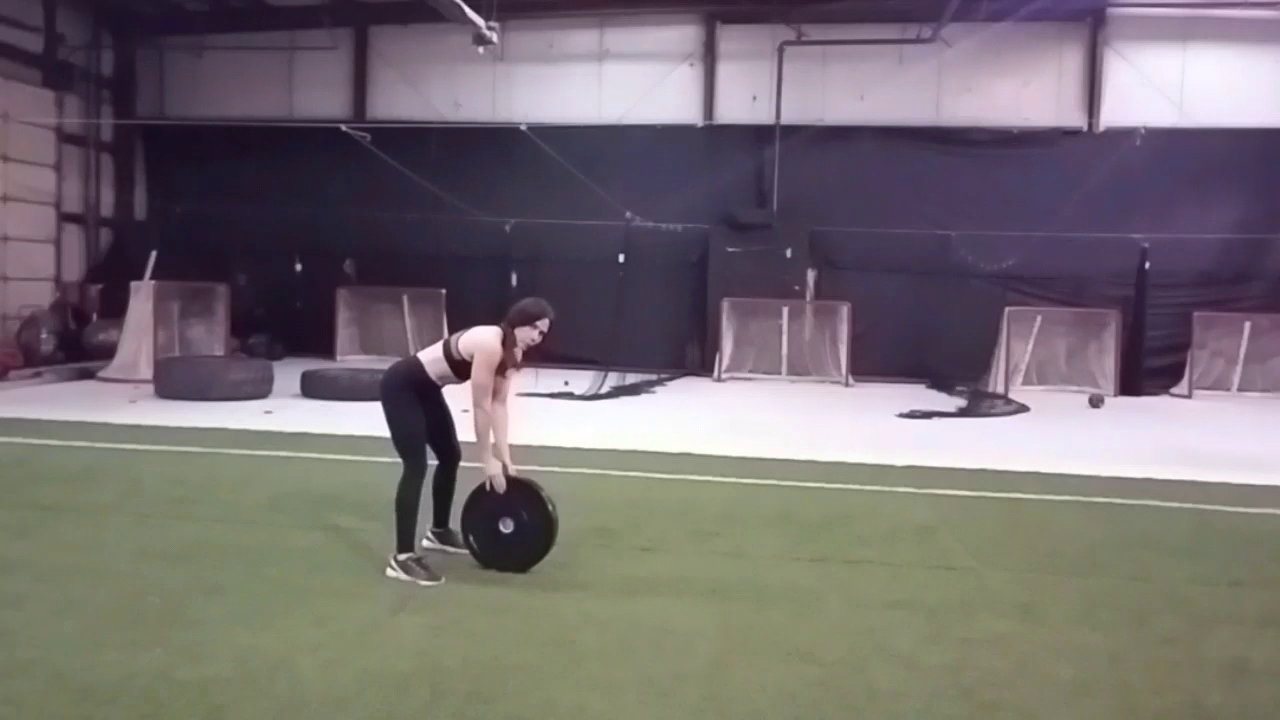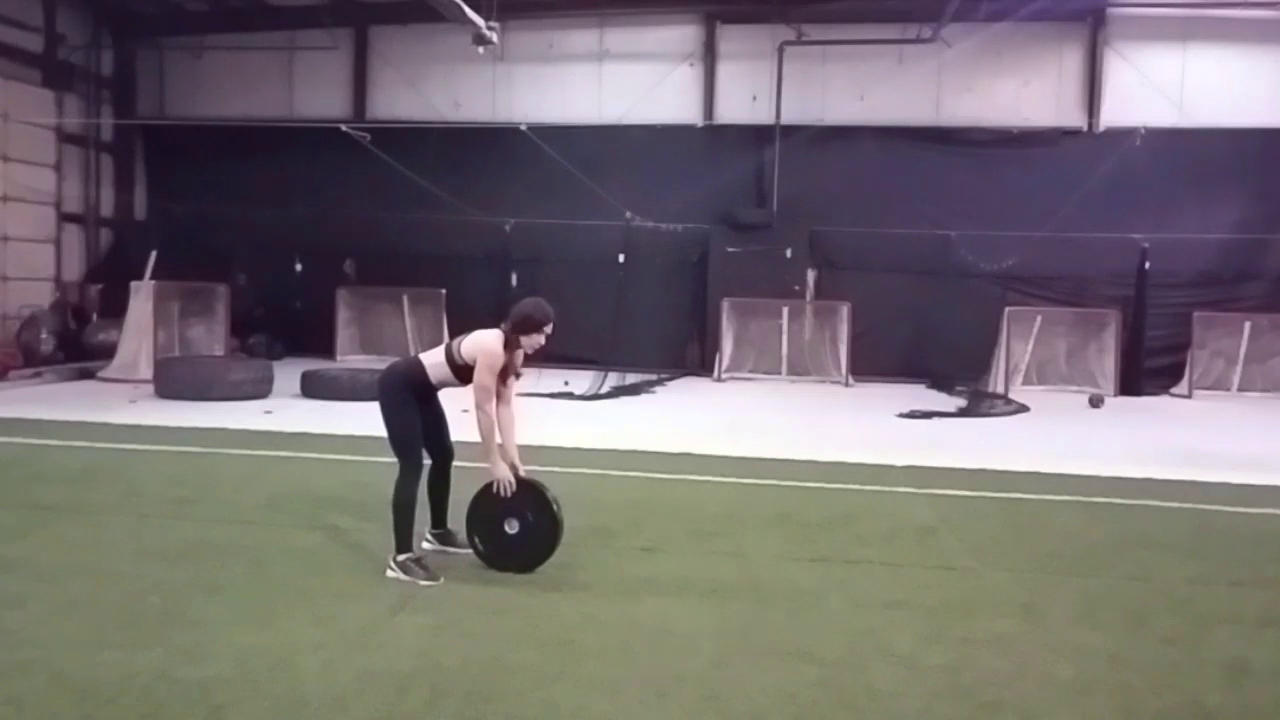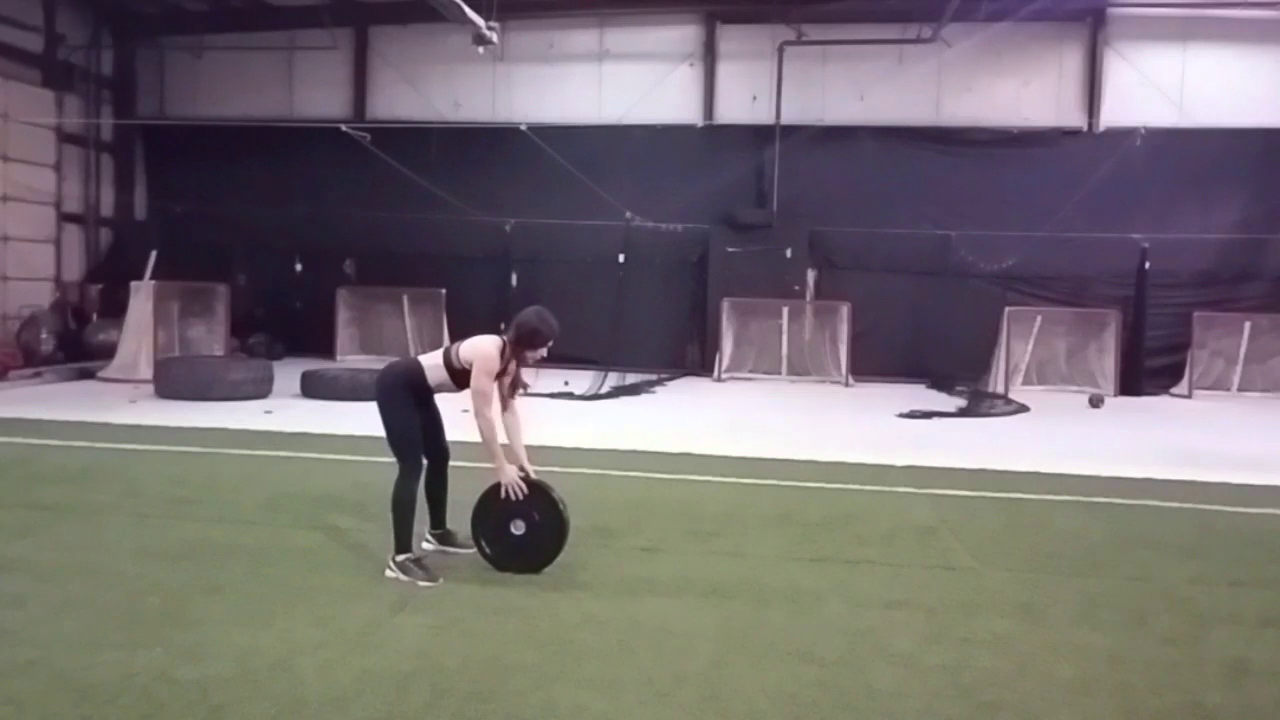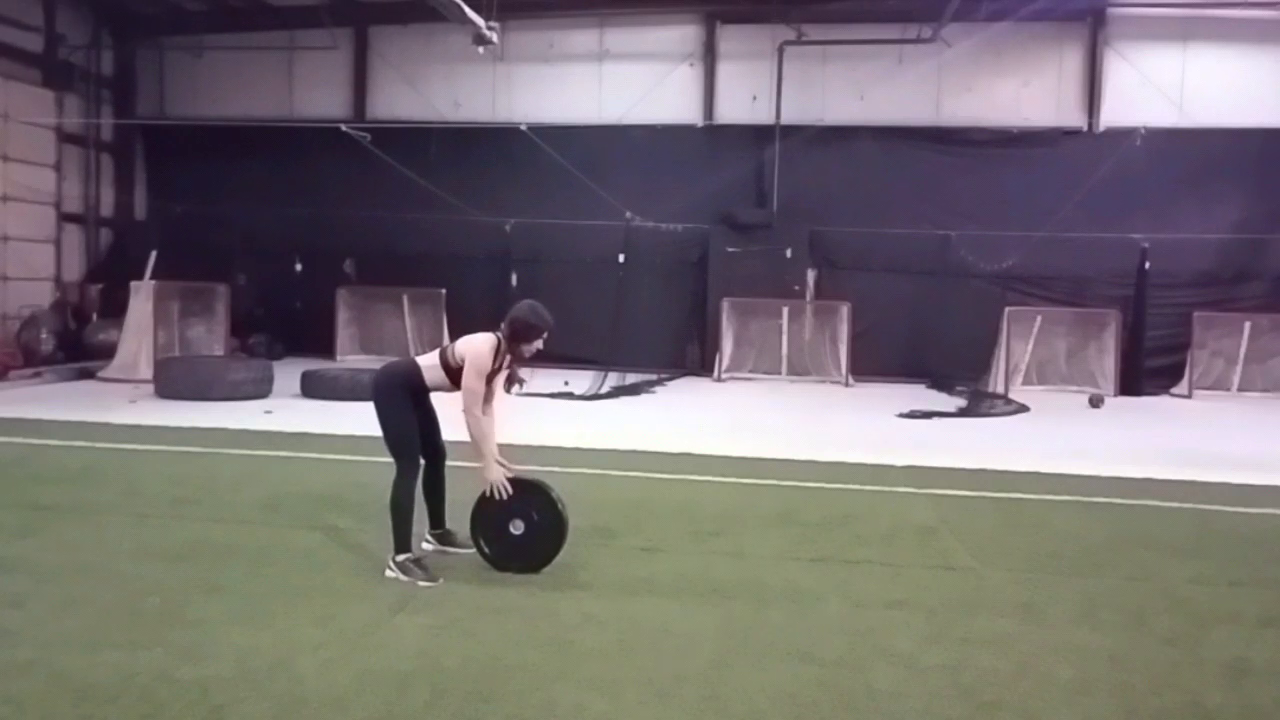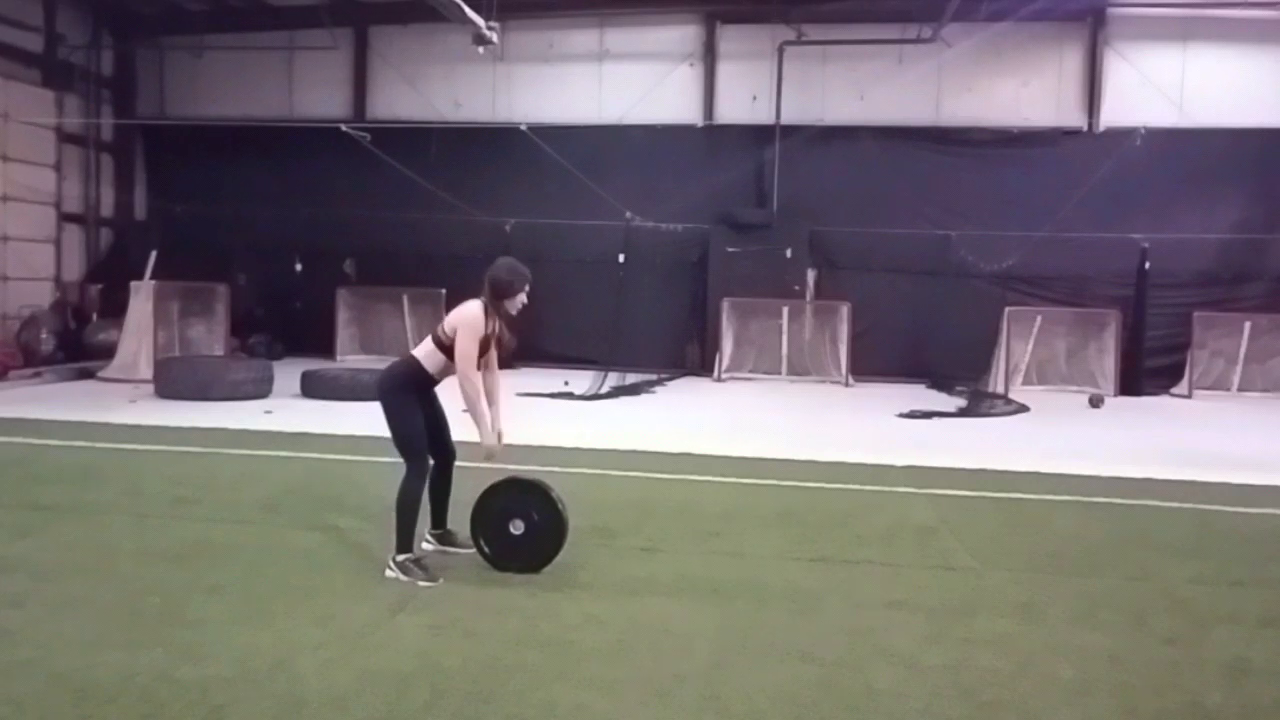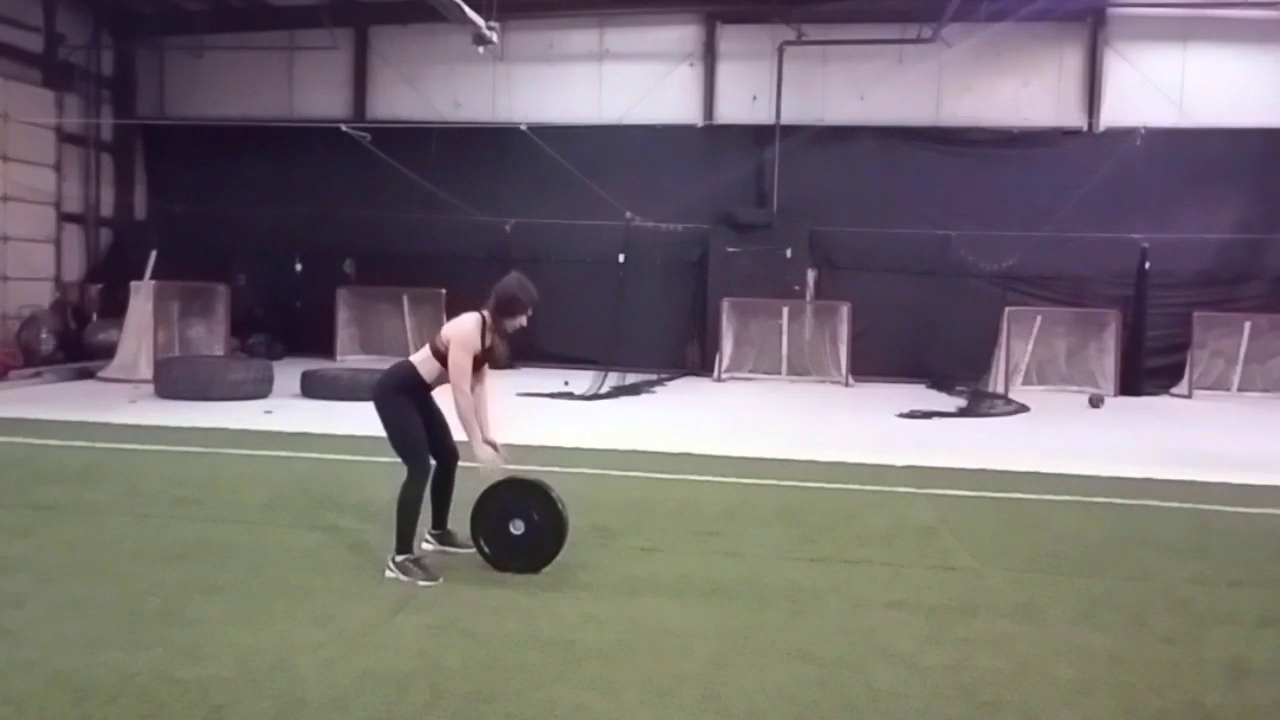
dt=0.7s
person 1, frame 1
left shoulder: (511, 350)
right shoulder: (489, 345)
left elbow: (498, 404)
right elbow: (481, 406)
left wrist: (504, 456)
right wrist: (487, 459)
left hip: (426, 389)
right hip: (401, 387)
left knee: (451, 457)
right knee: (416, 466)
left ankle: (438, 532)
right ankle: (402, 557)
person 1, frame 2
left shoulder: (513, 352)
right shoulder: (492, 348)
left elbow: (503, 405)
right elbow: (484, 410)
left wrist: (512, 456)
right wrist: (495, 463)
left hip: (422, 390)
right hip: (399, 386)
left knee: (444, 457)
right knee: (412, 466)
left ankle: (438, 533)
right ankle: (401, 558)
person 1, frame 3
left shoulder: (509, 355)
right shoulder: (488, 353)
left elbow: (508, 408)
right elbow: (483, 415)
left wrist: (521, 458)
right wrist: (501, 467)
left hip: (418, 391)
right hip: (396, 386)
left knee: (439, 457)
right knee: (412, 466)
left ankle: (437, 533)
right ankle: (401, 557)
person 1, frame 4
left shoulder: (503, 353)
right shoulder: (482, 351)
left elbow: (487, 408)
right elbow: (472, 413)
left wrist: (493, 455)
right wrist: (487, 465)
left hip: (414, 390)
right hip: (393, 387)
left knee: (435, 457)
right knee: (409, 466)
left ankle: (437, 533)
right ankle: (400, 558)
person 1, frame 5
left shoulder: (493, 318)
right shoulder: (473, 316)
left elbow: (490, 371)
right elbow: (467, 378)
left wrist: (496, 421)
right wrist: (483, 430)
left hip: (420, 387)
right hip: (399, 386)
left knee: (446, 457)
right knee: (418, 466)
left ankle: (437, 533)
right ankle: (401, 558)
person 1, frame 6
left shoulder: (491, 332)
right shoulder: (468, 330)
left elbow: (478, 384)
right elbow: (460, 393)
left wrist: (485, 434)
right wrist: (477, 445)
left hip: (416, 391)
right hip: (394, 391)
left knee: (448, 456)
right knee: (419, 467)
left ankle: (438, 533)
right ankle: (400, 558)
